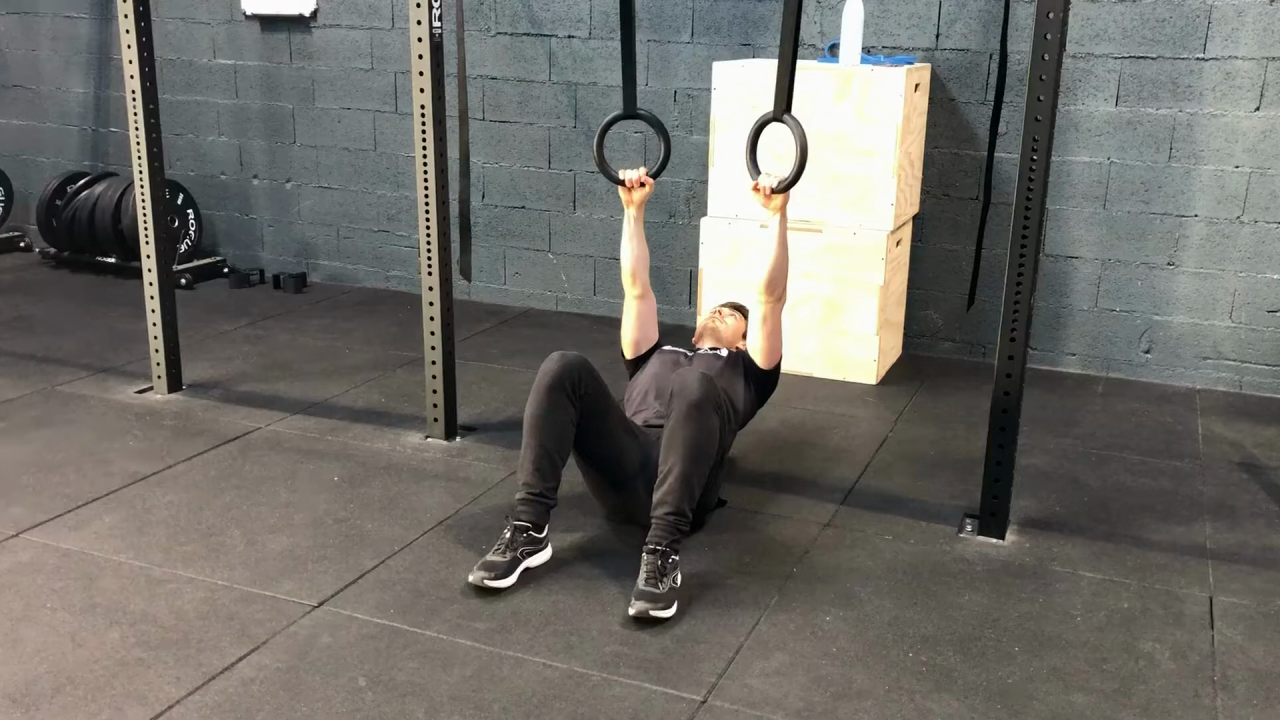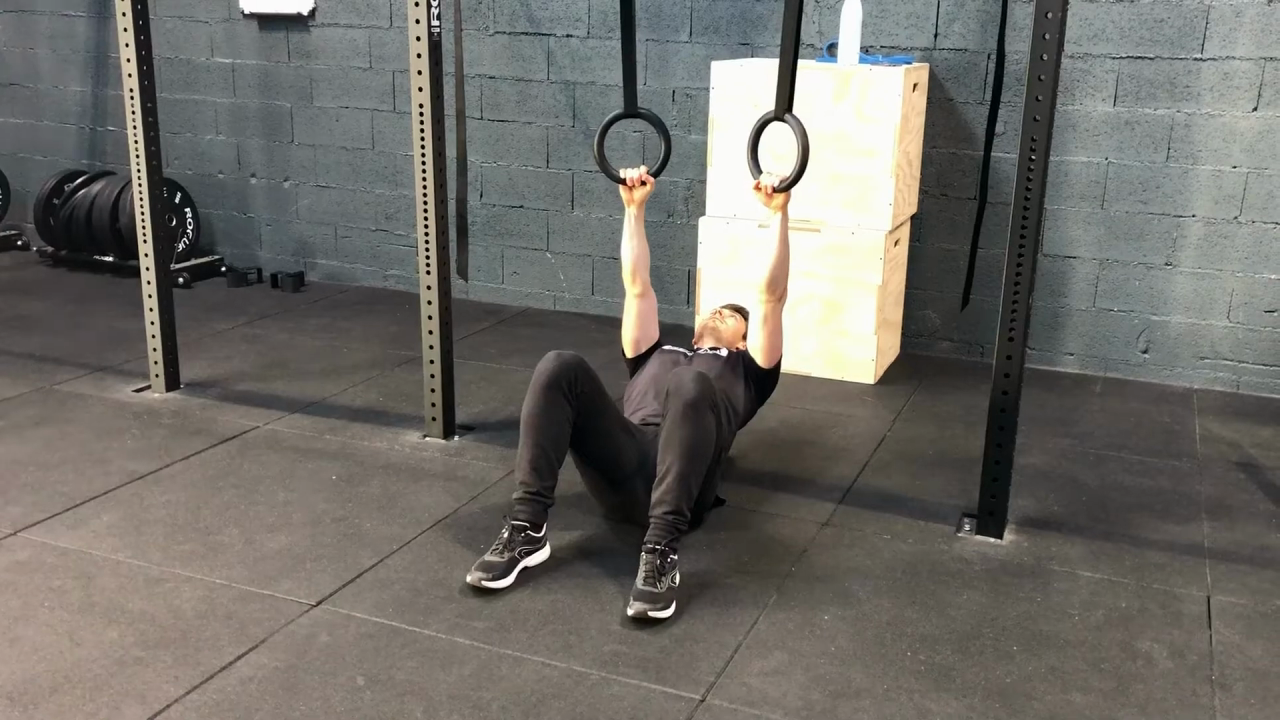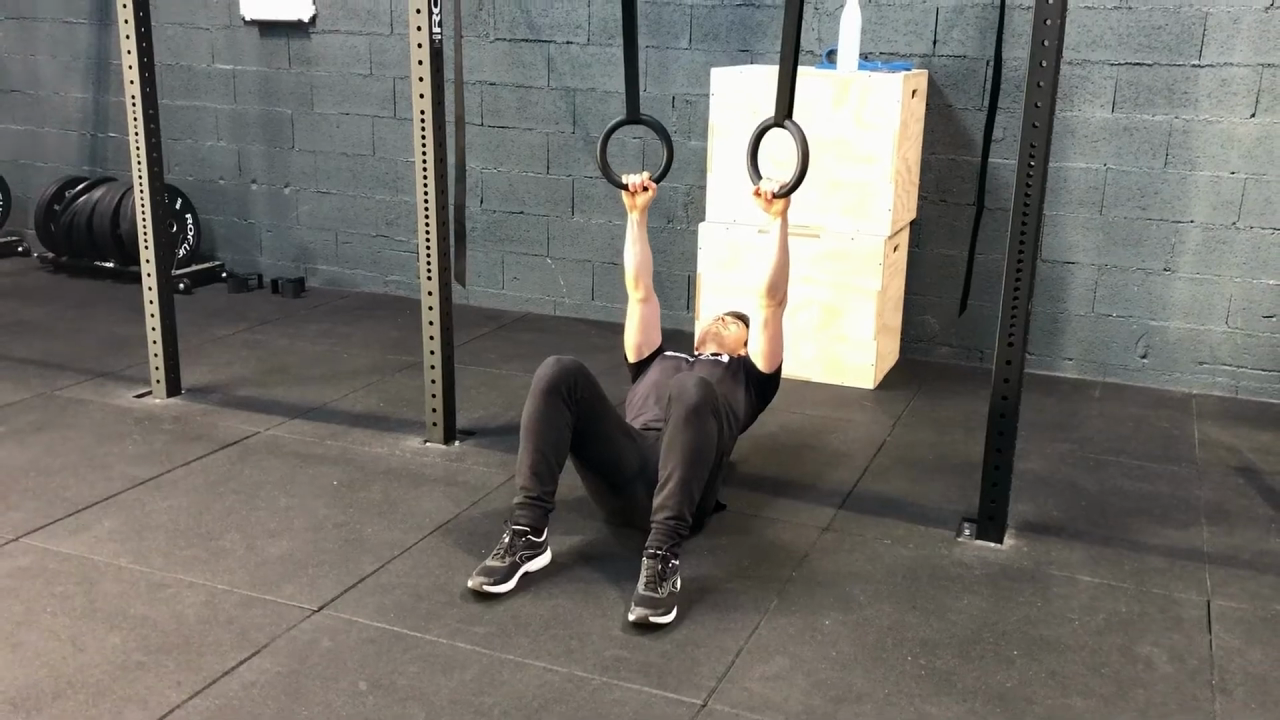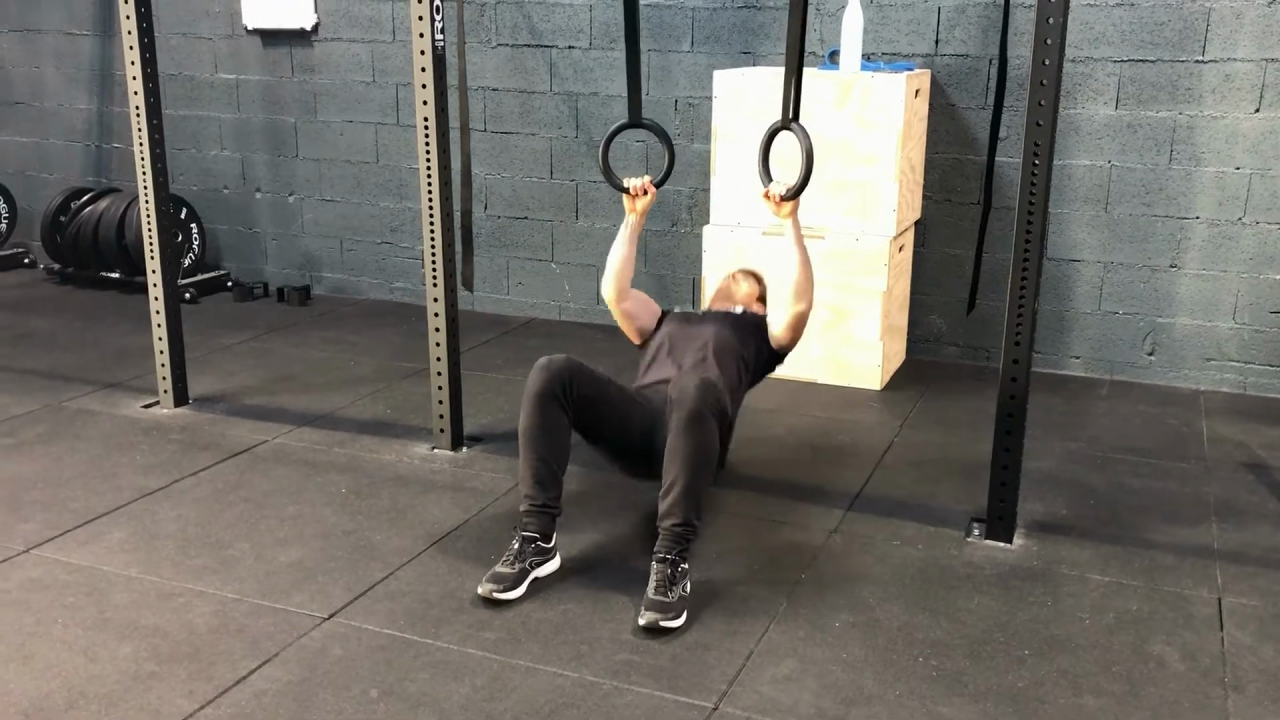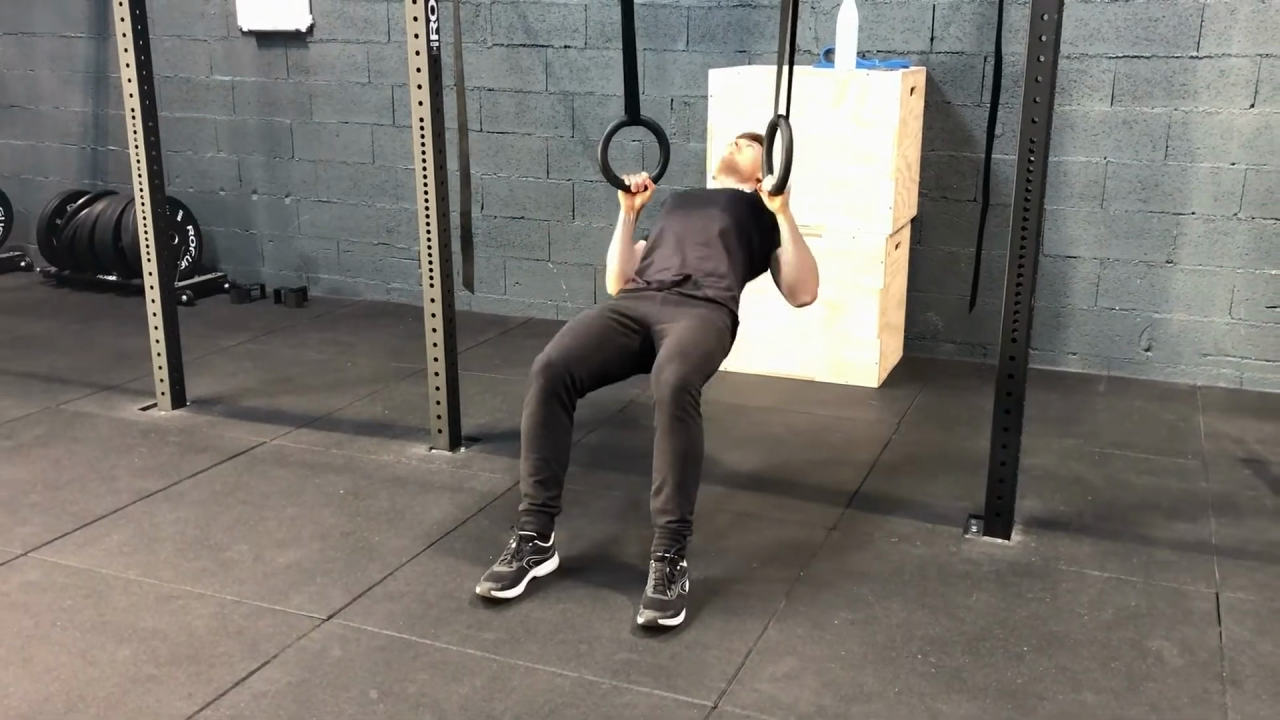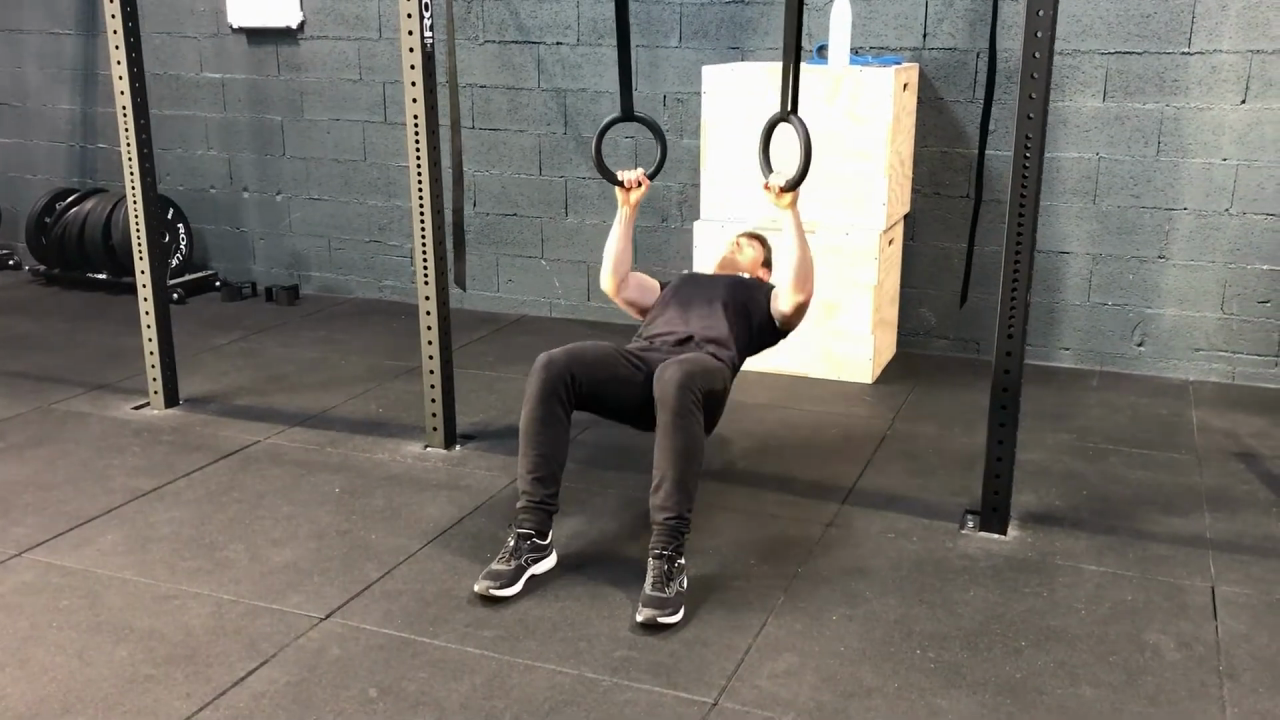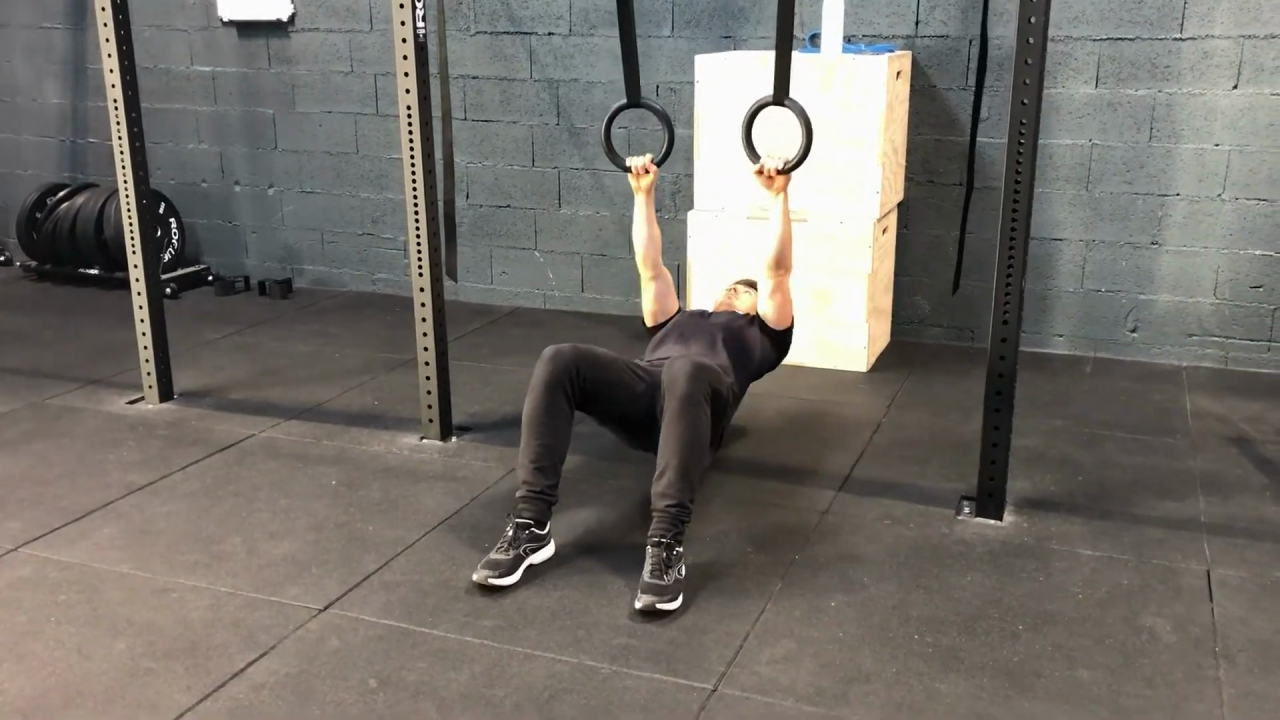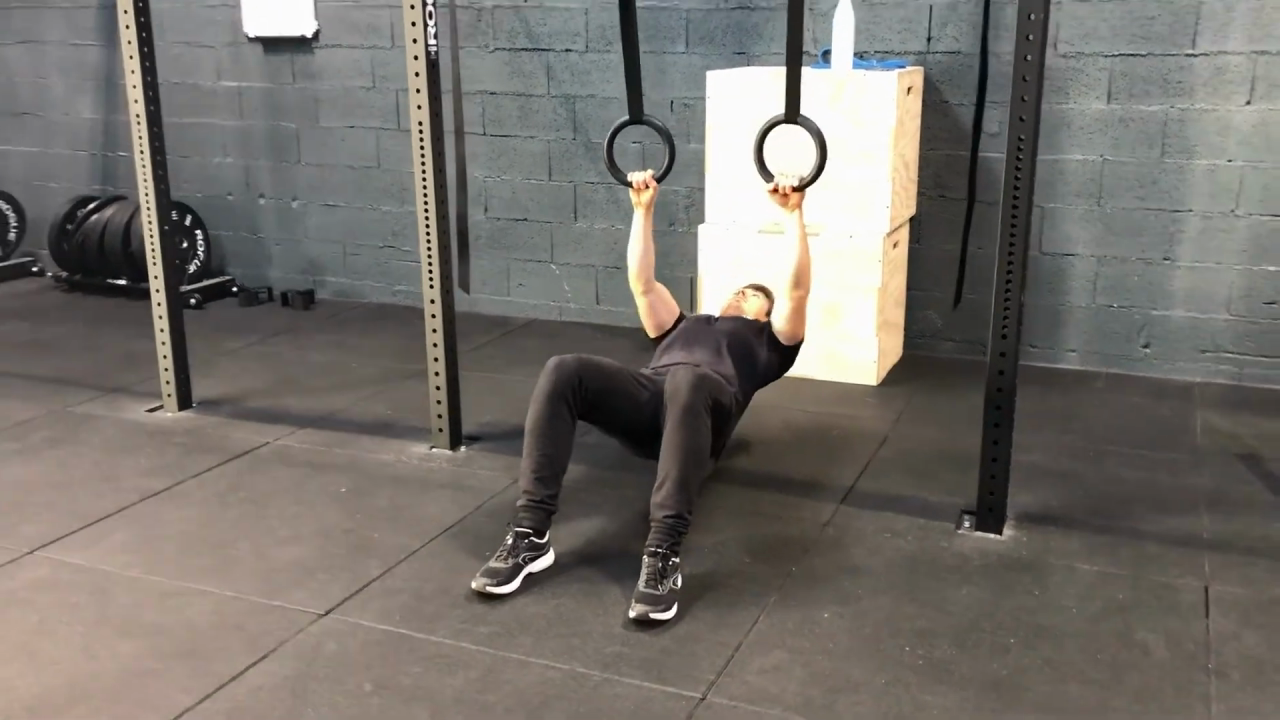
dt=0.5s
person 1, frame 1
left shoulder: (746, 370)
right shoulder: (655, 356)
left elbow: (770, 298)
right elbow: (637, 288)
left wrist: (776, 214)
right wrist: (633, 208)
left hip: (684, 478)
right hip: (622, 469)
left knee: (695, 385)
right knee: (563, 368)
left ankle: (662, 551)
right ankle: (528, 528)
person 1, frame 2
left shoulder: (746, 370)
right shoulder: (655, 356)
left elbow: (770, 297)
right elbow: (637, 285)
left wrist: (777, 213)
right wrist: (634, 208)
left hip: (682, 474)
right hip: (620, 469)
left knee: (690, 384)
right knee: (559, 367)
left ankle: (660, 551)
right ankle: (526, 528)
person 1, frame 3
left shoulder: (748, 376)
right shoulder: (657, 361)
left elbow: (770, 302)
right elbow: (640, 292)
left wrist: (778, 219)
right wrist: (637, 213)
left hip: (682, 474)
right hip: (622, 471)
left knee: (693, 390)
right knee: (558, 373)
left ankle: (662, 556)
right ankle: (527, 532)
person 1, frame 4
left shoulder: (756, 334)
right shoulder: (670, 323)
left elbow: (797, 308)
right elbow: (615, 294)
left wrist: (789, 221)
right wrist: (634, 218)
left hip: (696, 404)
right hip: (638, 419)
left knee: (692, 392)
right knee: (552, 374)
left ankle: (671, 561)
right ankle: (536, 539)
person 1, frame 5
left shoulder: (760, 213)
right shoulder: (676, 202)
left elbow: (803, 293)
right elbow: (617, 283)
left wrist: (783, 210)
right wrist: (628, 211)
left hip: (702, 310)
right hip: (637, 303)
left knee: (674, 385)
right knee: (549, 372)
left ankle: (669, 558)
right ankle: (535, 537)
person 1, frame 6
left shoulder: (762, 301)
right shoulder: (677, 286)
left elbow: (799, 294)
right elbow: (614, 282)
left wrist: (788, 212)
right wrist: (628, 208)
left hip: (701, 369)
right hip: (641, 364)
left knee: (676, 381)
right knee: (551, 369)
left ankle: (667, 556)
right ankle: (532, 535)
person 1, frame 7
left shoulder: (761, 335)
right shoulder: (678, 320)
left elbow: (776, 272)
right elbow: (650, 268)
left wrist: (778, 195)
right wrist: (644, 193)
left hip: (700, 392)
right hip: (641, 390)
left knee: (685, 373)
right knee: (558, 362)
left ankle: (665, 544)
right ankle: (531, 524)
person 1, frame 8
left shoulder: (768, 344)
right shoulder: (686, 327)
left elbow: (794, 295)
right elbow: (641, 282)
left wrist: (793, 215)
right wrist: (644, 209)
left hip: (705, 400)
right hip: (647, 395)
left knee: (685, 386)
right knee: (561, 372)
left ankle: (663, 555)
right ankle: (530, 534)
